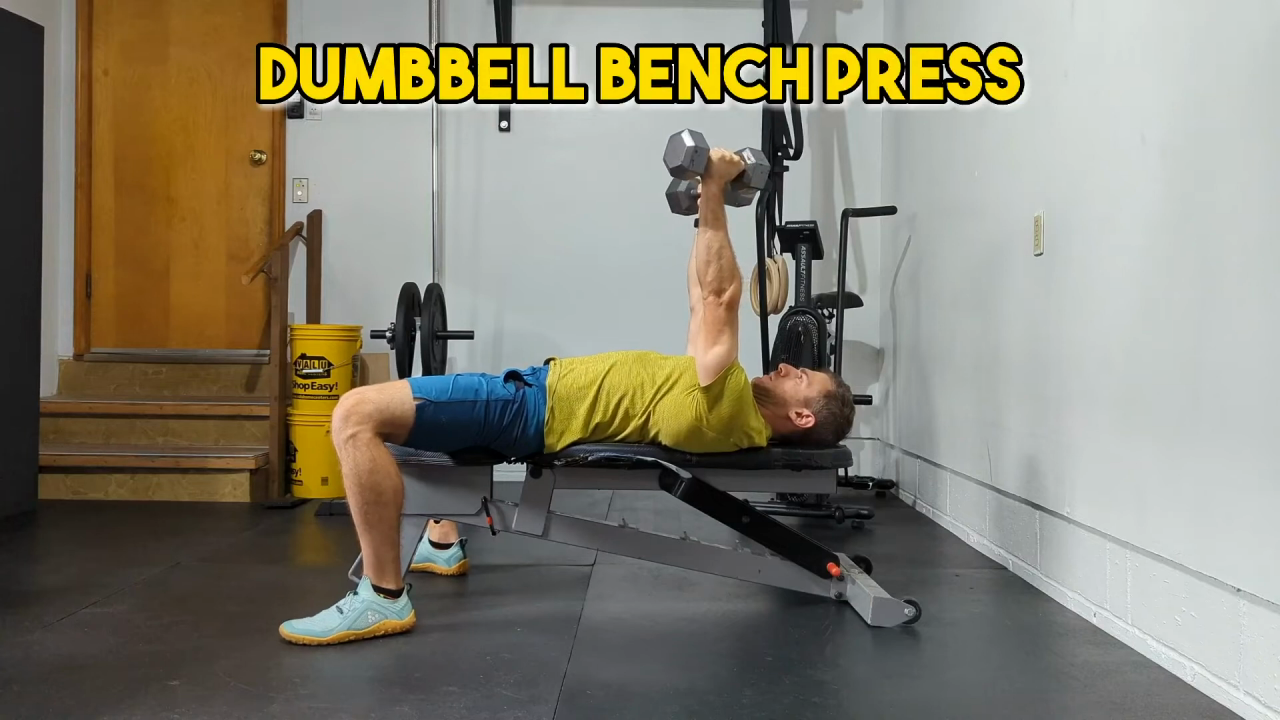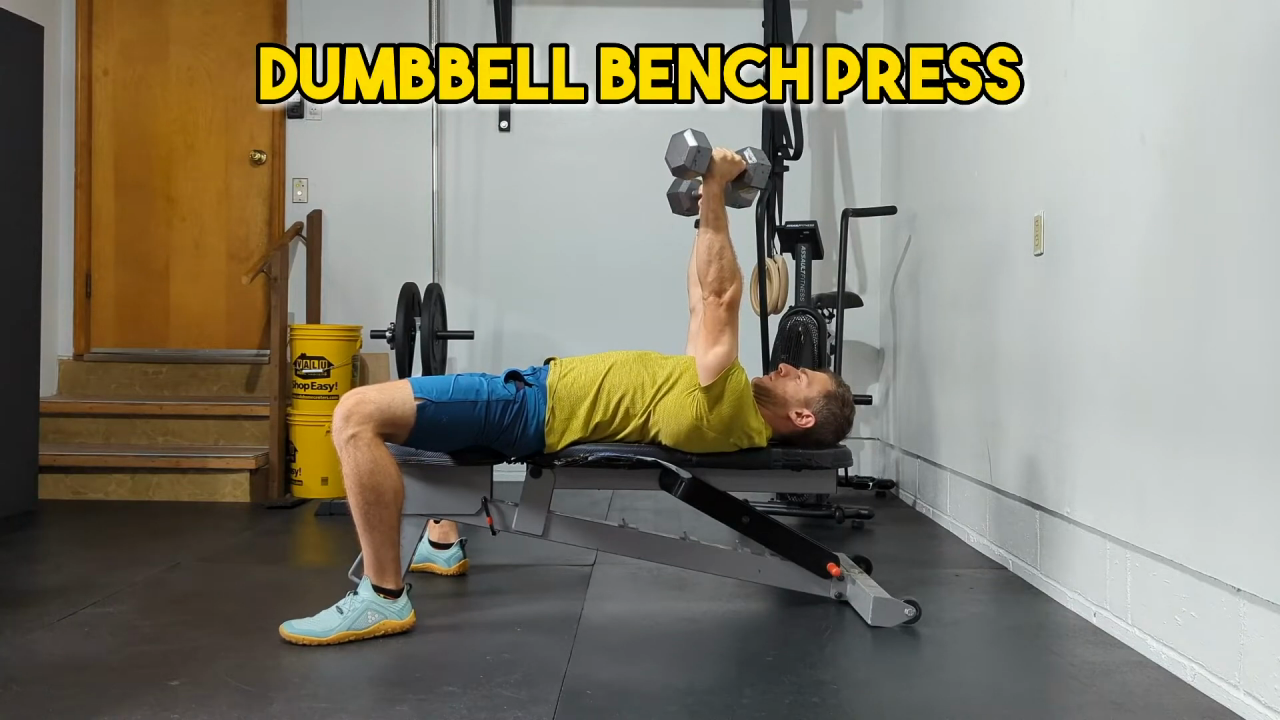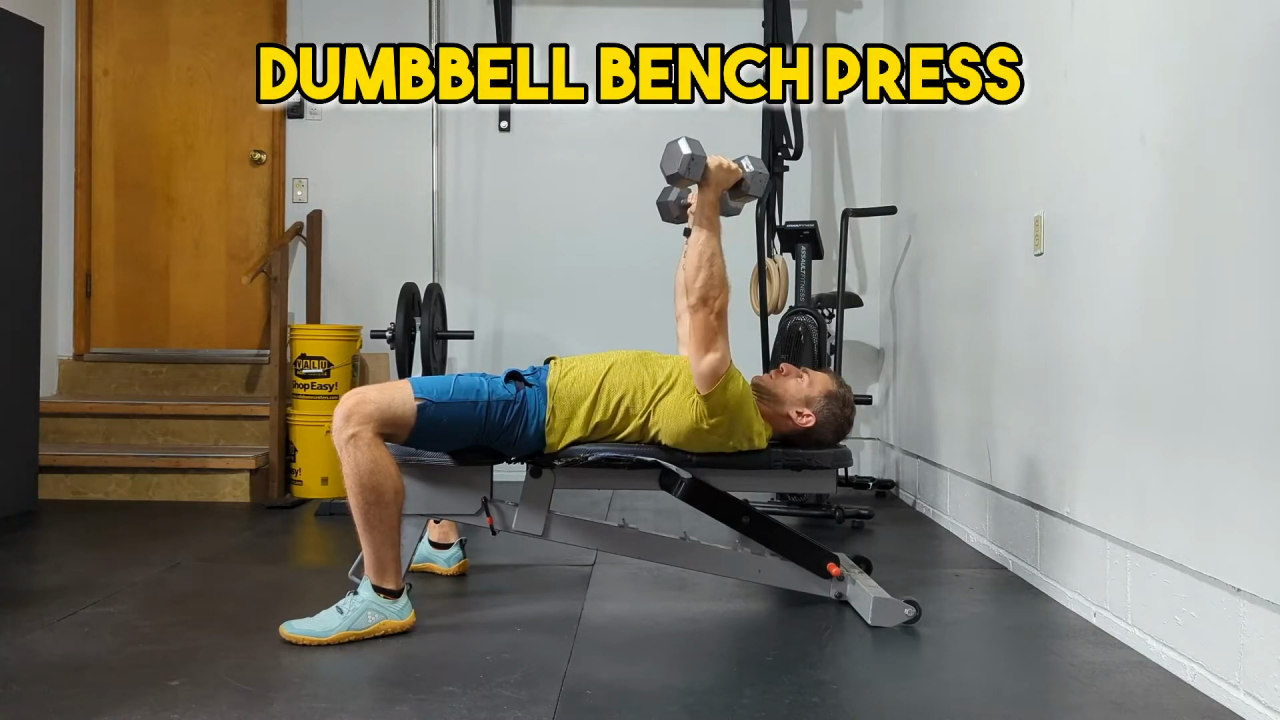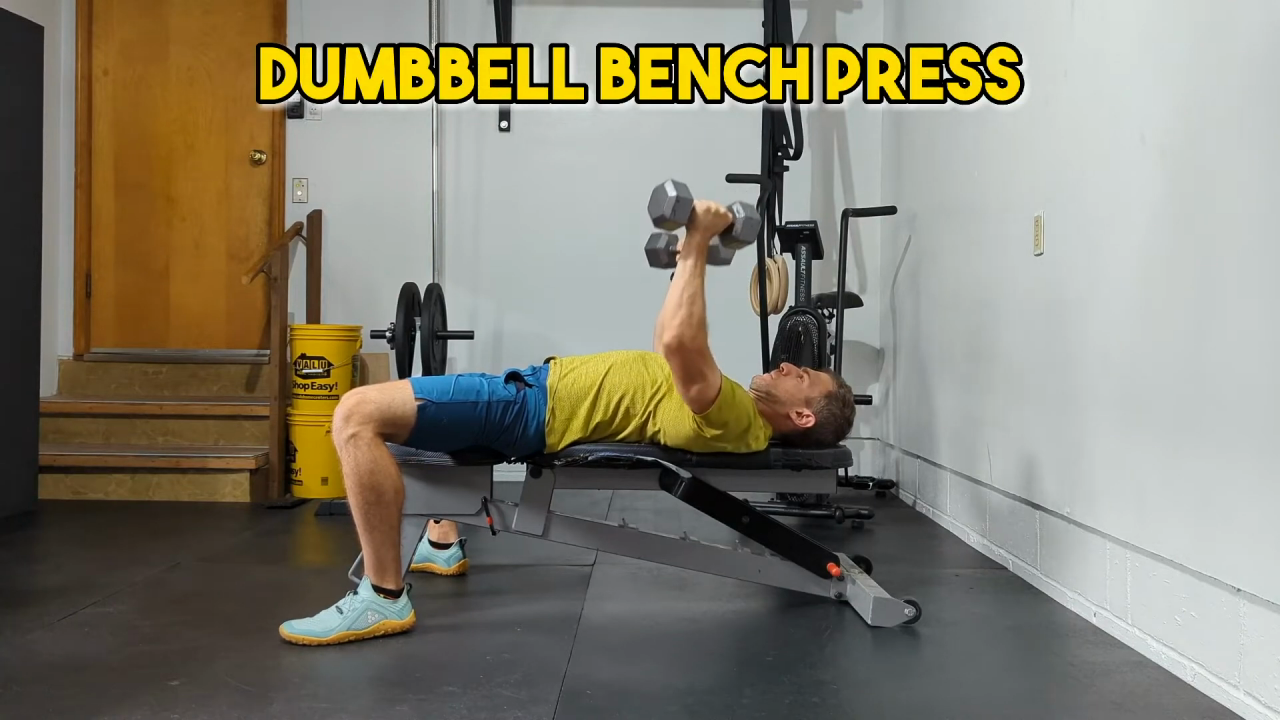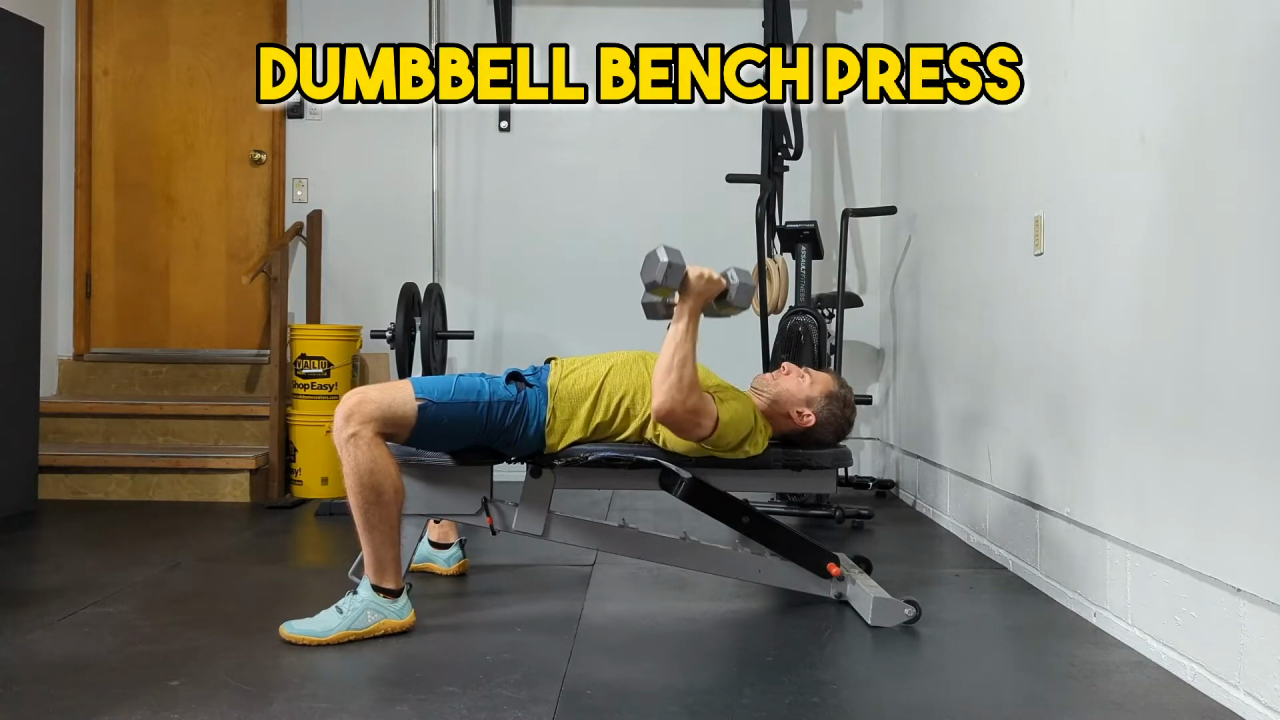
dt=0.3s
person 1, frame 1
left shoulder: (728, 415)
right shoulder: (734, 407)
left elbow: (720, 297)
right elbow: (705, 302)
left wrist: (713, 194)
right wrist: (707, 208)
left hip: (531, 409)
left knee: (357, 414)
right knee: (414, 401)
left ankle: (383, 597)
right ankle: (442, 543)
person 1, frame 2
left shoulder: (729, 416)
right shoulder: (737, 407)
left elbow: (722, 298)
right elbow: (704, 304)
left wrist: (714, 193)
right wrist: (708, 209)
left hip: (533, 409)
left knee: (357, 414)
right knee: (410, 401)
left ankle: (383, 597)
right ankle: (442, 543)
person 1, frame 3
left shoulder: (731, 419)
right shoulder: (735, 406)
left elbow: (707, 307)
right elbow: (696, 310)
left wrist: (708, 204)
right wrist: (700, 220)
left hip: (534, 408)
right hip: (545, 385)
left knee: (359, 414)
right knee: (411, 400)
left ankle: (384, 596)
right ankle: (441, 545)
person 1, frame 4
left shoulder: (734, 423)
right shoulder: (739, 409)
left elbow: (677, 343)
right elbow: (680, 341)
left wrist: (696, 247)
right wrist: (691, 252)
left hip: (533, 408)
right hip: (544, 386)
left knee: (359, 415)
right knee: (417, 397)
left ankle: (384, 598)
right ankle: (441, 547)
person 1, frame 5
left shoulder: (740, 425)
right shoulder: (738, 409)
left elbow: (667, 404)
left wrist: (690, 307)
right wrist: (687, 307)
left hip: (536, 408)
left knee: (358, 414)
right knee: (419, 405)
left ankle: (384, 597)
right ankle: (441, 544)
